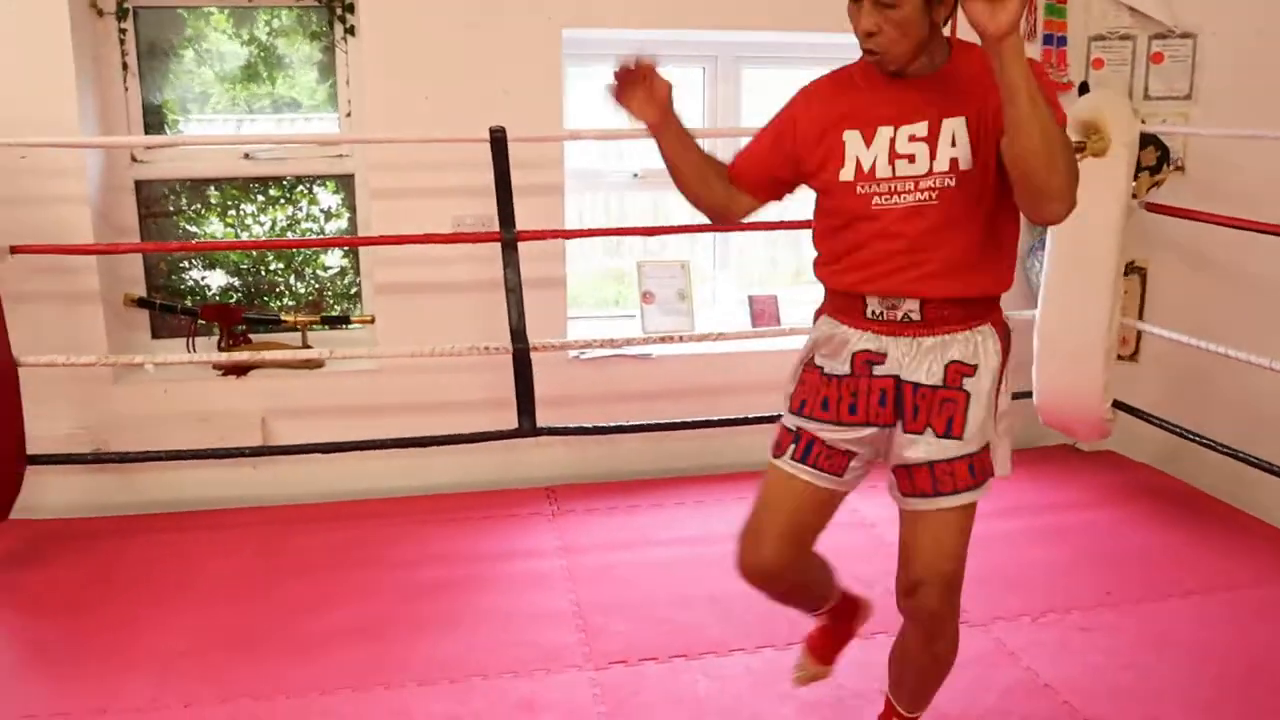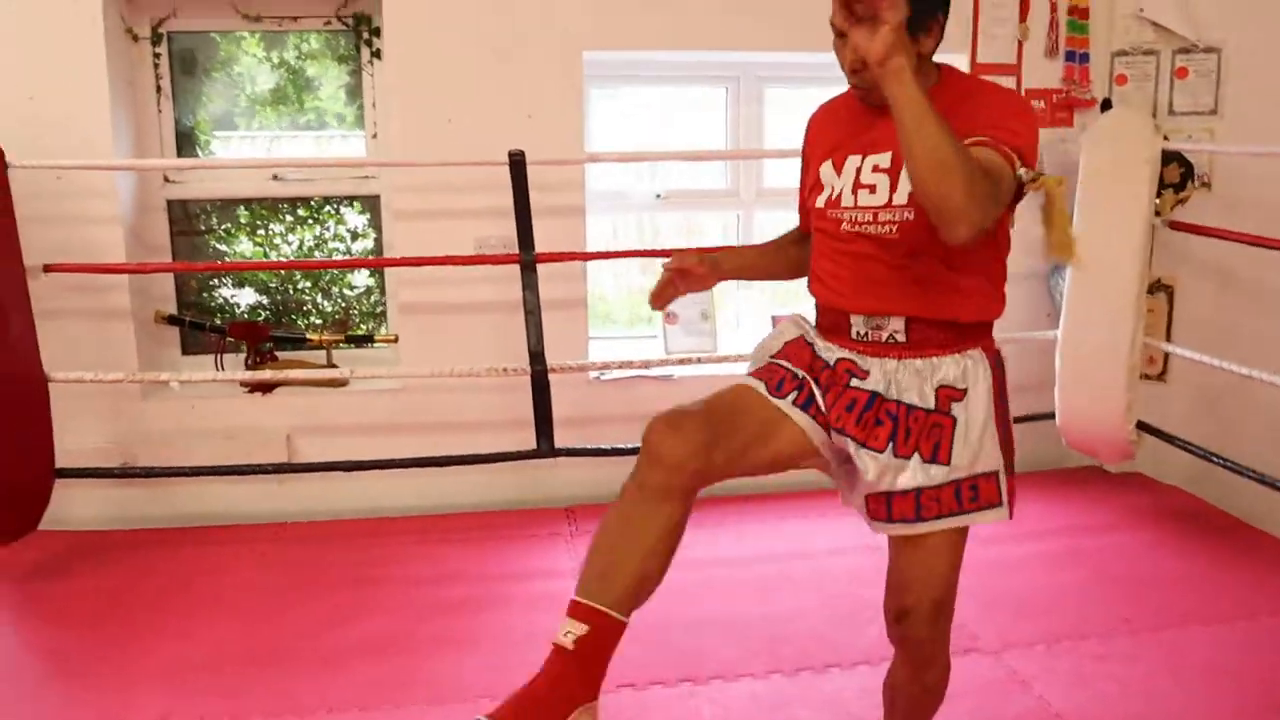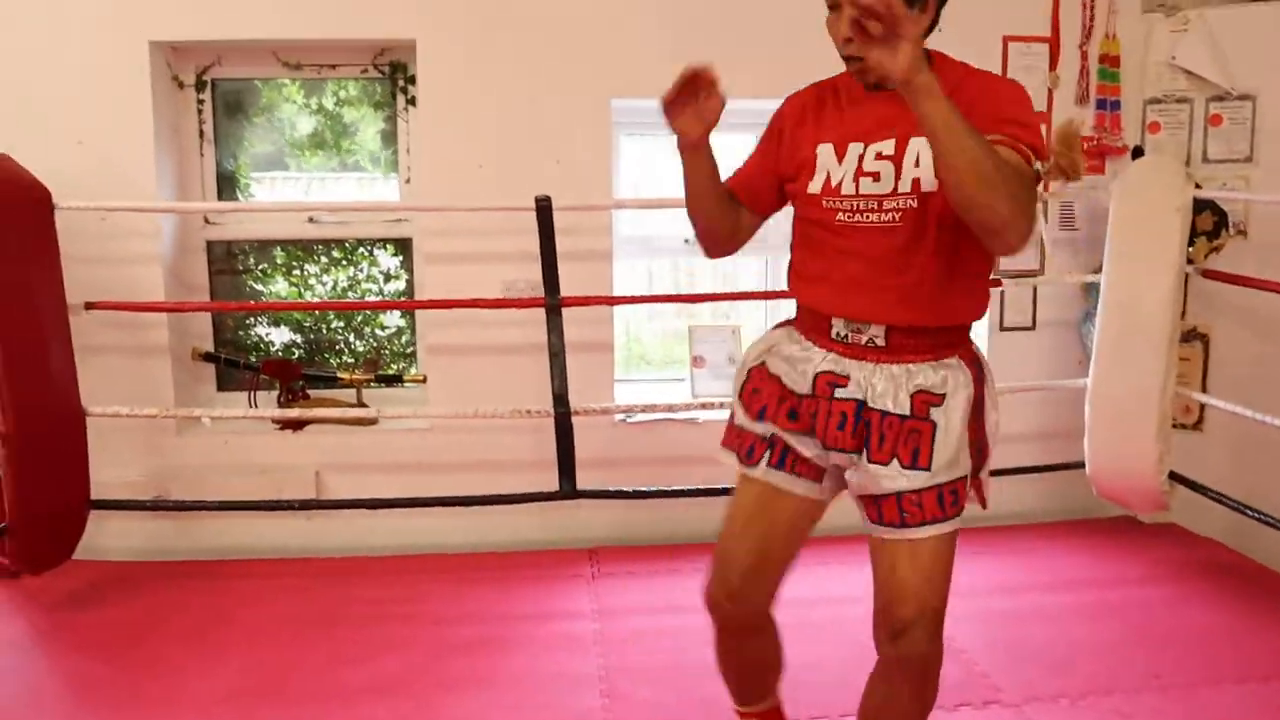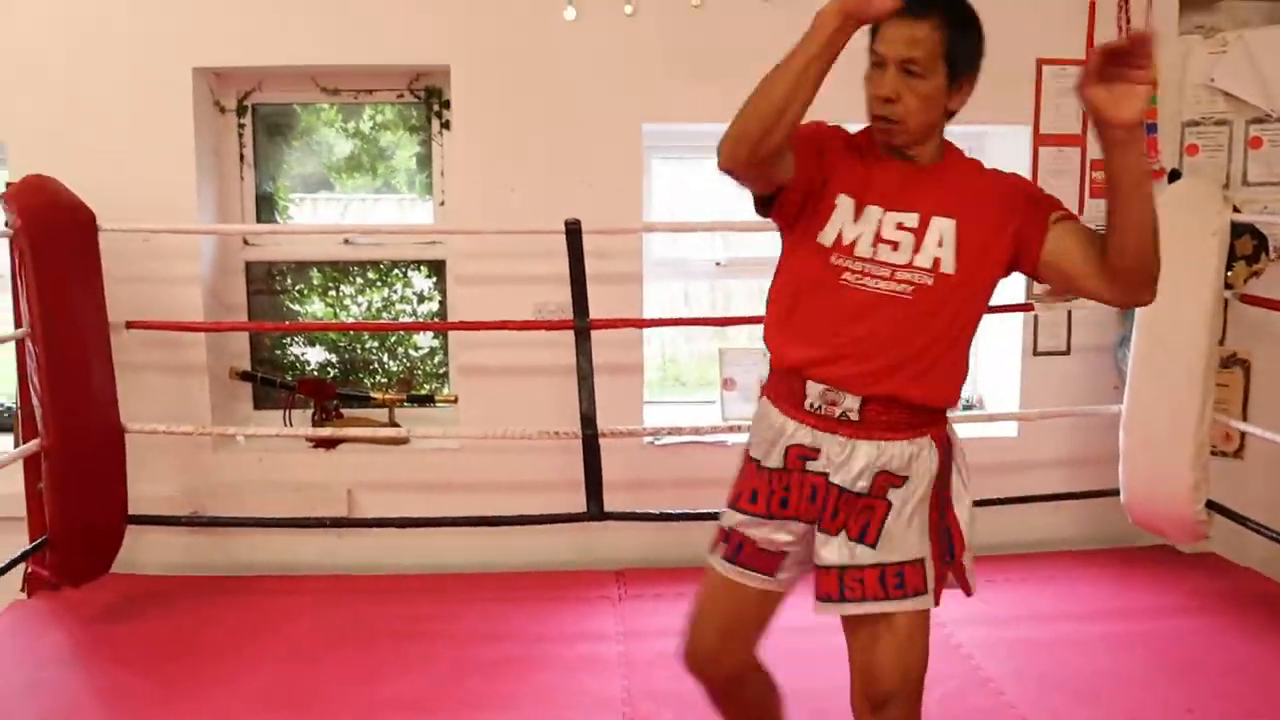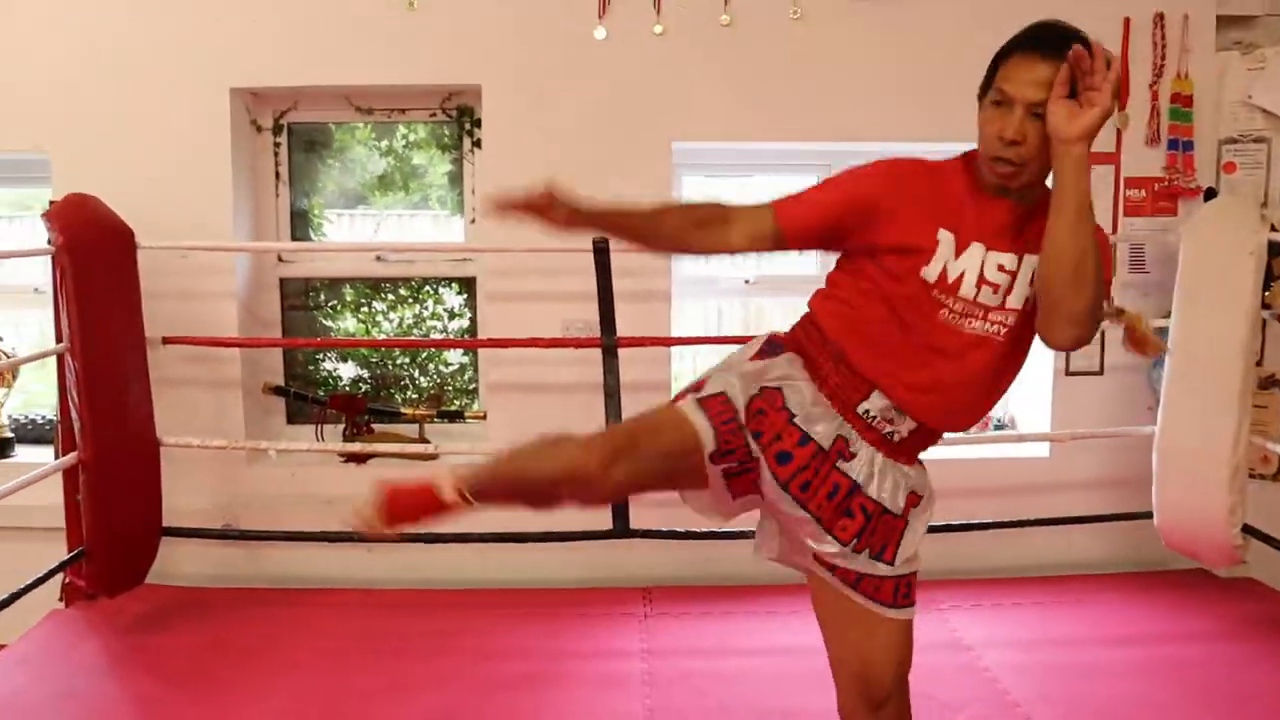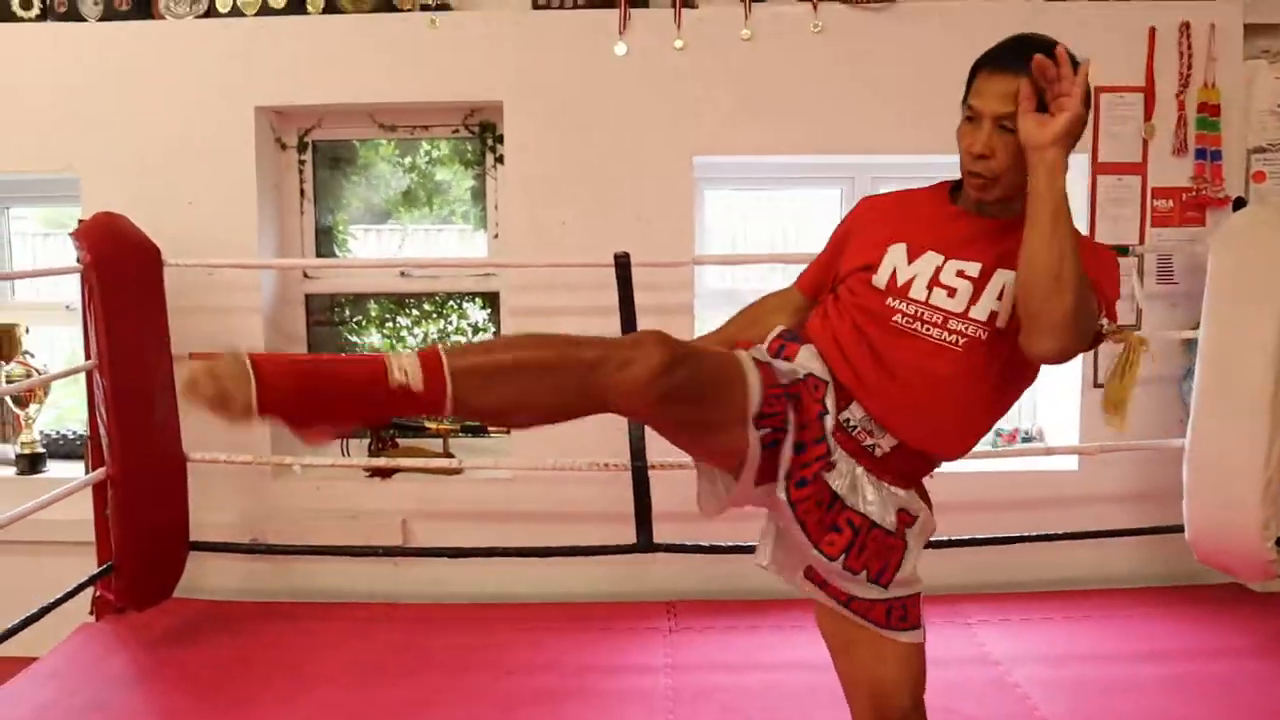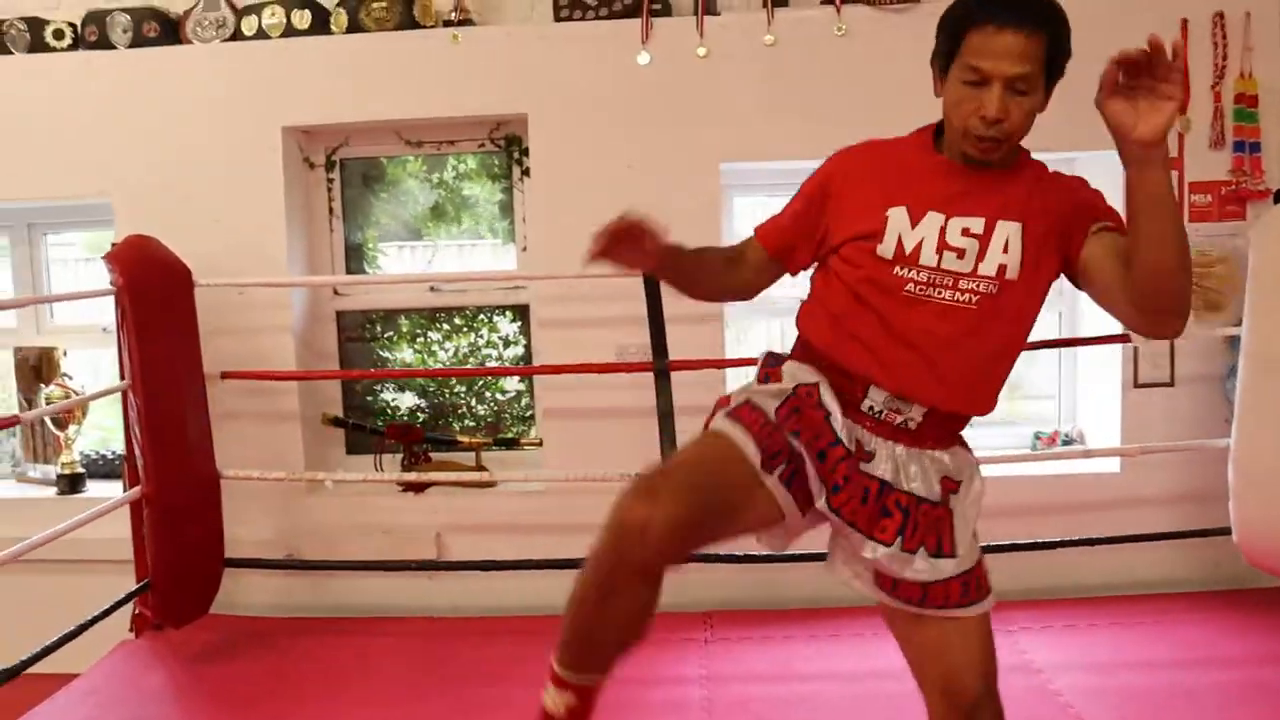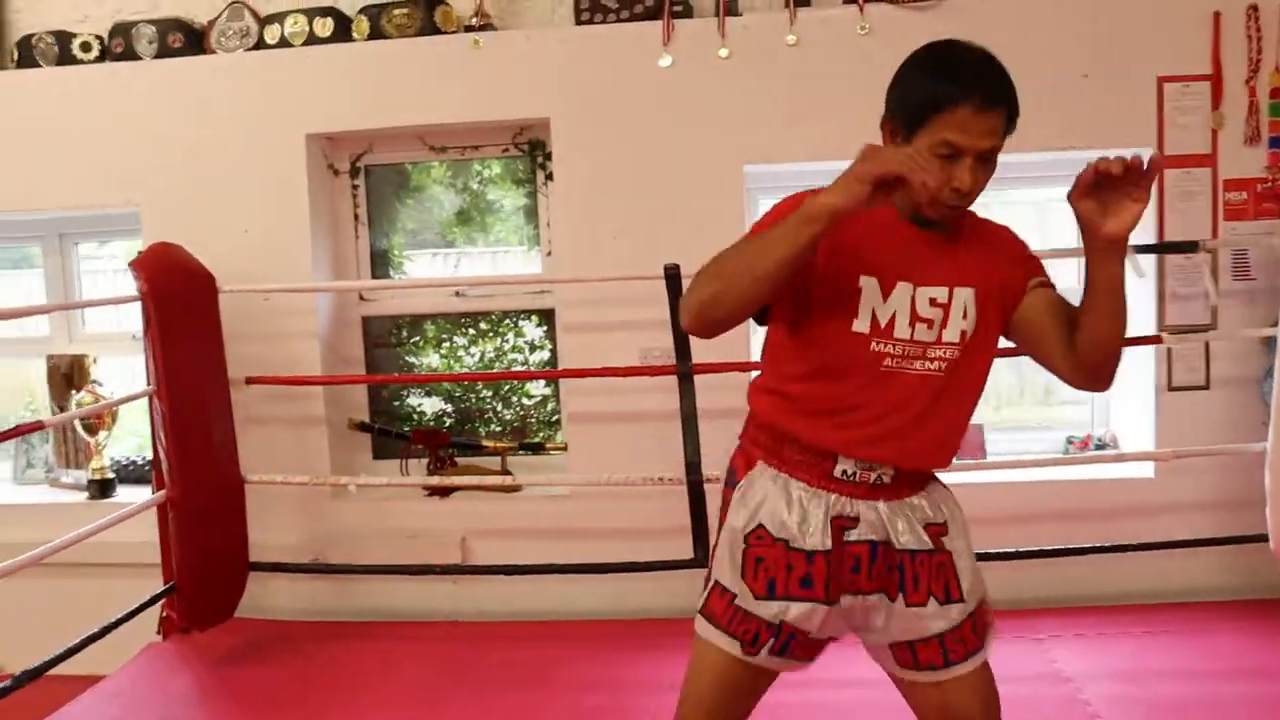
dt=0.2s
person 1, frame 1
left shoulder: (1012, 84)
right shoulder: (823, 102)
left elbow: (1049, 202)
right elbow: (727, 200)
right wrist: (662, 123)
left hip: (951, 362)
right hip: (848, 349)
left knee: (929, 596)
right knee: (765, 559)
right ankle: (837, 610)
person 1, frame 2
left shoulder: (995, 113)
right shoulder: (829, 124)
left elbow: (961, 220)
left wrist: (894, 69)
right wrist: (714, 266)
left hip: (936, 385)
right hip: (828, 359)
left knee: (919, 620)
right knee: (670, 448)
person 1, frame 3
left shoulder: (994, 101)
right shoulder: (804, 112)
left elbow: (1006, 227)
right elbow: (720, 235)
left wrist: (914, 78)
right wrist: (695, 143)
left hip: (918, 388)
right hip: (808, 365)
left knee: (909, 636)
right knee: (734, 598)
person 1, frame 4
left shoulder: (998, 202)
right shoulder: (815, 156)
left elbow: (1127, 284)
right elbow: (739, 156)
left wrist: (1123, 138)
left hip: (894, 465)
right hip: (788, 441)
right knee: (714, 658)
person 1, frame 5
left shoulder: (1080, 246)
right shoulder: (905, 187)
left elbow: (1067, 326)
right elbow: (727, 228)
left wrist: (1073, 157)
right wrist: (588, 214)
left hip: (880, 473)
right hip: (795, 404)
right knee: (589, 467)
right ankle: (447, 492)
person 1, frame 6
left shoulder: (1080, 263)
right shoulder: (880, 216)
left elbow: (1050, 337)
right elbow: (789, 303)
left wrist: (1047, 161)
right wrist: (696, 356)
left hip: (877, 490)
right hip: (782, 409)
right knee: (649, 367)
right ankle: (317, 388)
person 1, frame 7
left shoulder: (1059, 205)
right shoulder: (857, 171)
left elbow: (1159, 314)
right elbow: (738, 274)
left wrist: (1143, 150)
right wrist: (661, 256)
left hip: (916, 467)
right hip: (809, 410)
right knee: (651, 522)
person 1, frame 8
left shoulder: (996, 255)
right shoulder: (812, 225)
left elbow: (1089, 370)
right elbow: (701, 314)
left wrist: (1104, 246)
right wrist: (827, 206)
left hip: (908, 518)
right hip: (789, 503)
